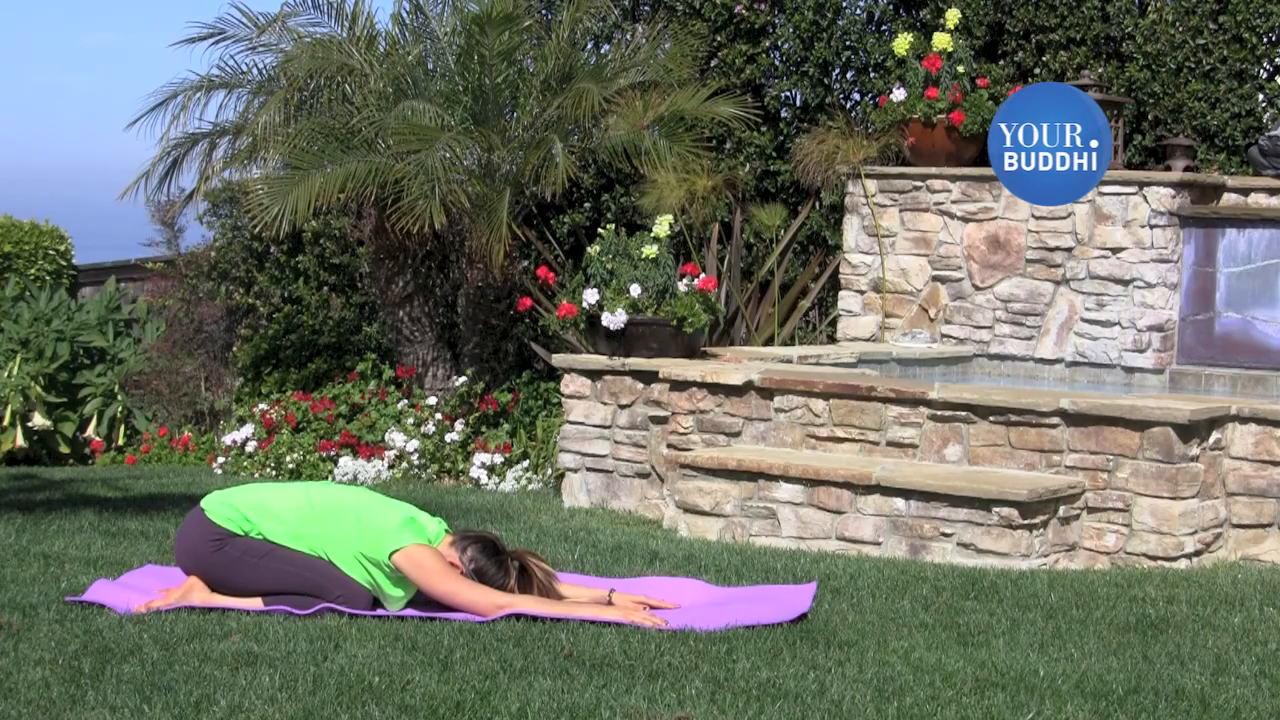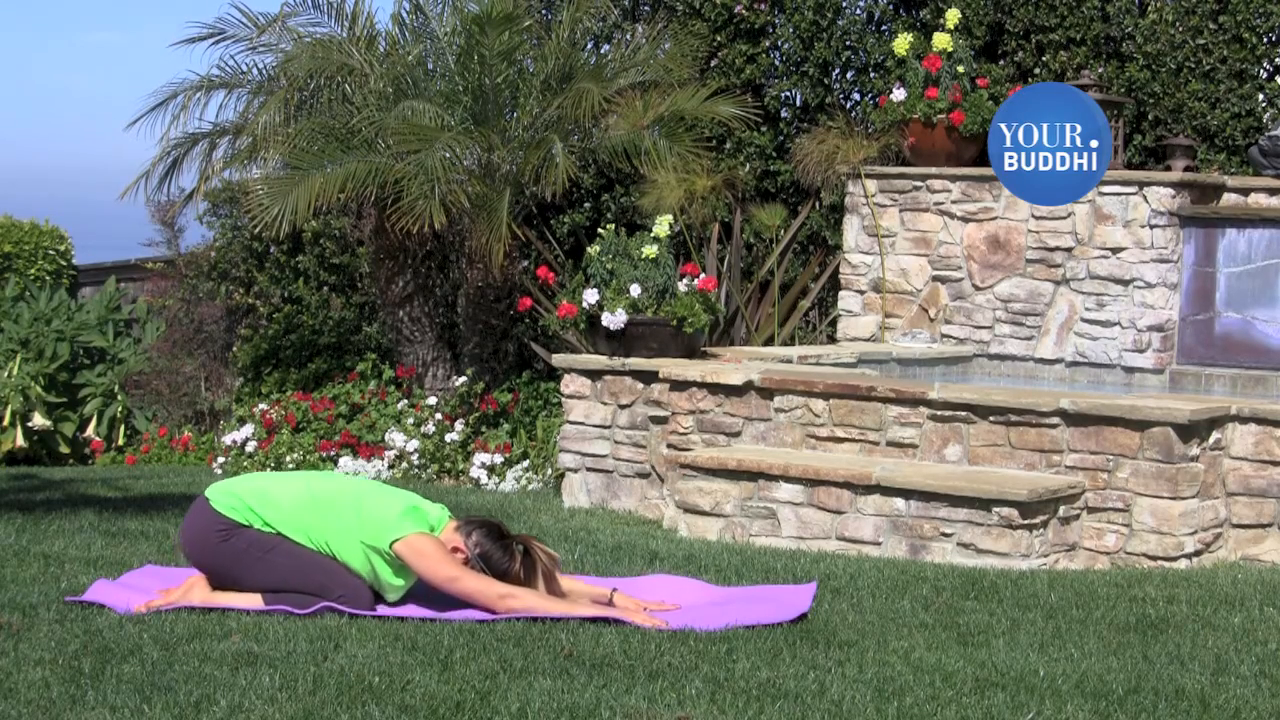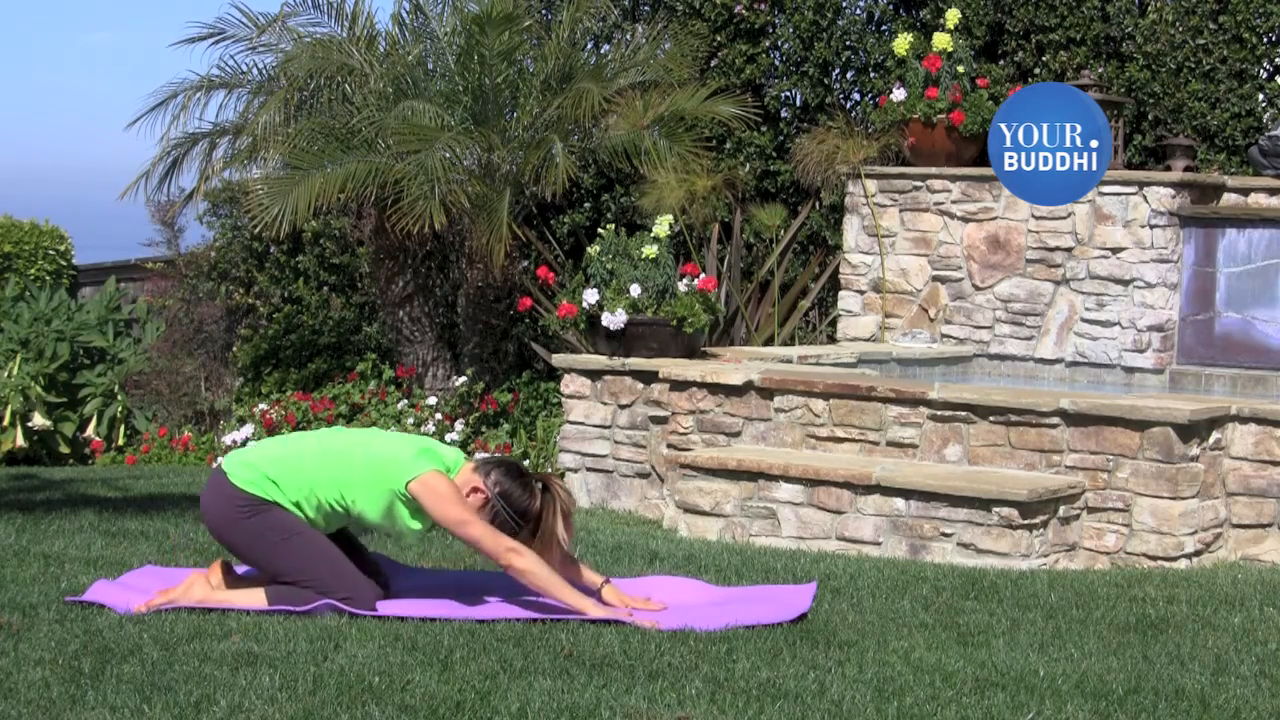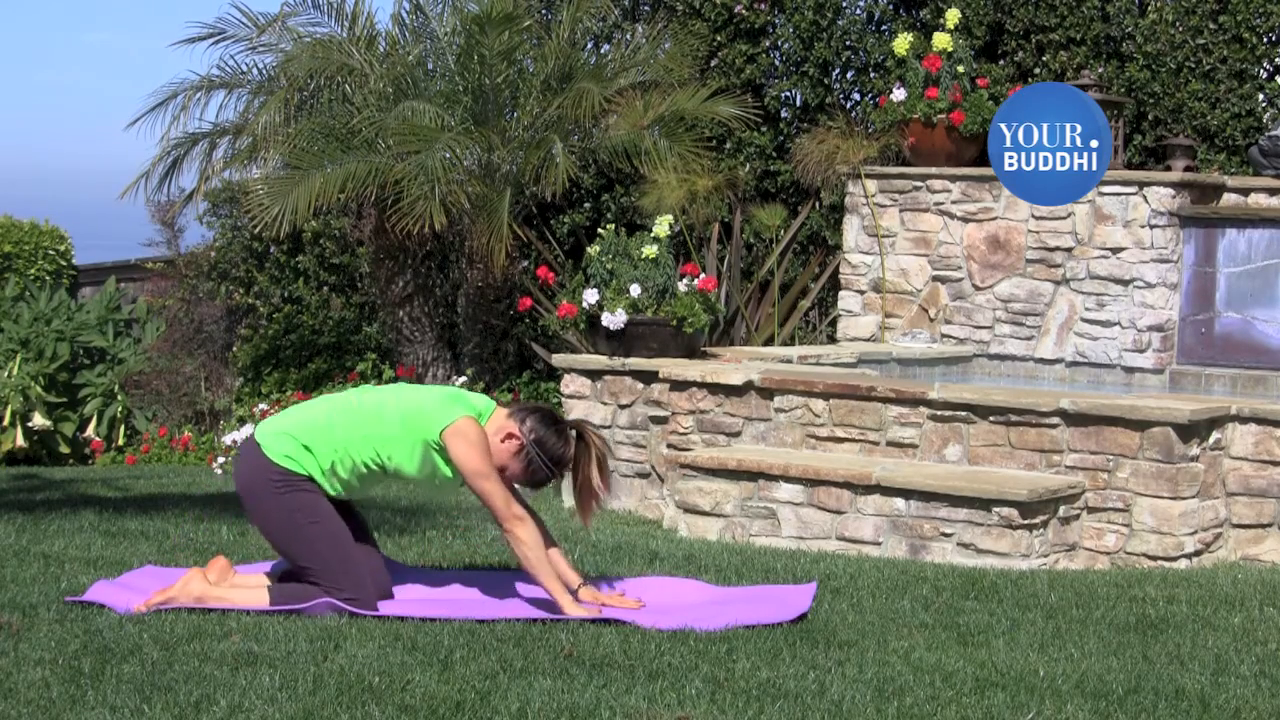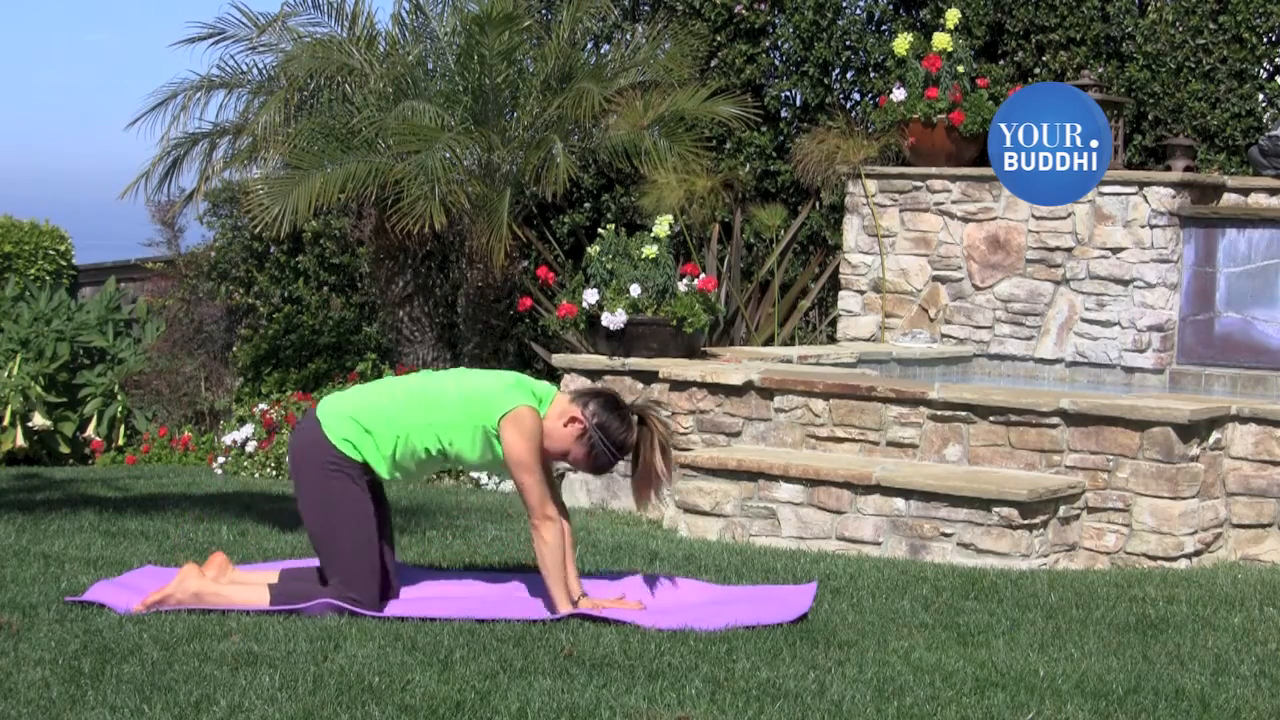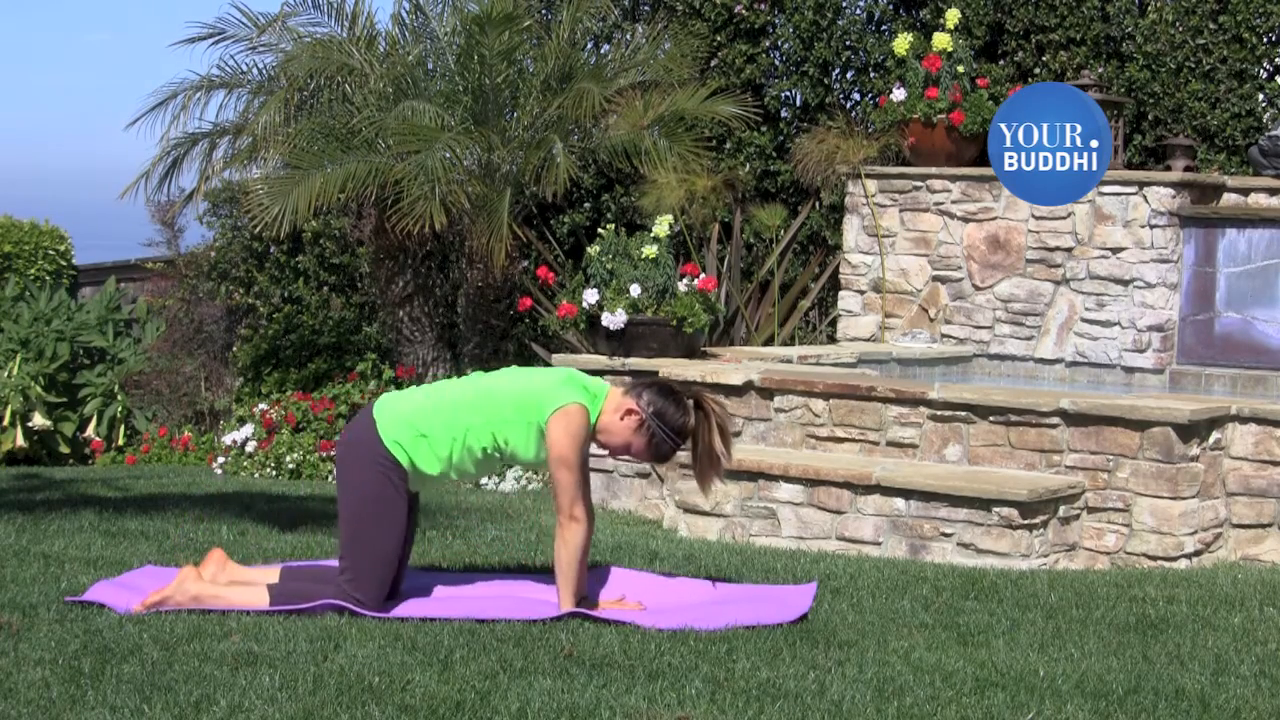
dt=0.4s
person 1, frame 1
left shoulder: (436, 537)
right shoulder: (413, 551)
left elbow: (531, 581)
right elbow: (501, 604)
left wrist: (612, 595)
right wrist: (606, 613)
left hip: (229, 518)
right hip: (211, 535)
left knee: (353, 588)
right knee: (349, 600)
left ankle: (215, 586)
right ankle: (206, 598)
person 1, frame 2
left shoulder: (441, 526)
right shoulder: (415, 541)
left elbow: (538, 575)
right elbow: (506, 597)
left wrist: (615, 594)
right wrist: (607, 612)
left hip: (235, 510)
right hip: (215, 526)
left knee: (361, 587)
right knee: (352, 601)
left ankle: (223, 579)
right ankle: (209, 597)
person 1, frame 3
left shoulder: (458, 469)
right shoulder: (431, 483)
left elbow: (533, 542)
right elbow: (509, 555)
left wrist: (603, 586)
right wrist: (589, 607)
left hip: (257, 487)
right hip: (236, 498)
left knee: (373, 588)
right knee: (353, 601)
left ankle: (229, 578)
right ankle: (210, 595)
person 1, frame 4
left shoulder: (487, 421)
right shoulder: (464, 430)
left elbow: (522, 515)
right elbow: (513, 523)
left wrist: (580, 587)
right wrist: (568, 603)
left hip: (295, 463)
right hip: (274, 468)
left knee: (375, 585)
right knee: (355, 600)
left ankle: (230, 577)
right ankle: (204, 594)
person 1, frame 5
left shoulder: (539, 407)
right shoulder: (523, 417)
left elbow: (555, 513)
right elbow: (544, 520)
left wrist: (576, 594)
right wrist: (565, 609)
left hip: (343, 445)
right hip: (331, 447)
left knee: (377, 585)
right knee: (358, 600)
left ankle: (226, 575)
right ankle: (201, 592)
person 1, frame 6
left shoulder: (581, 401)
right shoulder: (573, 412)
left elbow: (580, 511)
right elbow: (571, 519)
left wrist: (579, 594)
right wrist: (567, 608)
left hip: (390, 445)
right hip: (381, 450)
left knee: (376, 585)
right knee: (361, 598)
left ankle: (231, 572)
right ankle: (199, 593)
